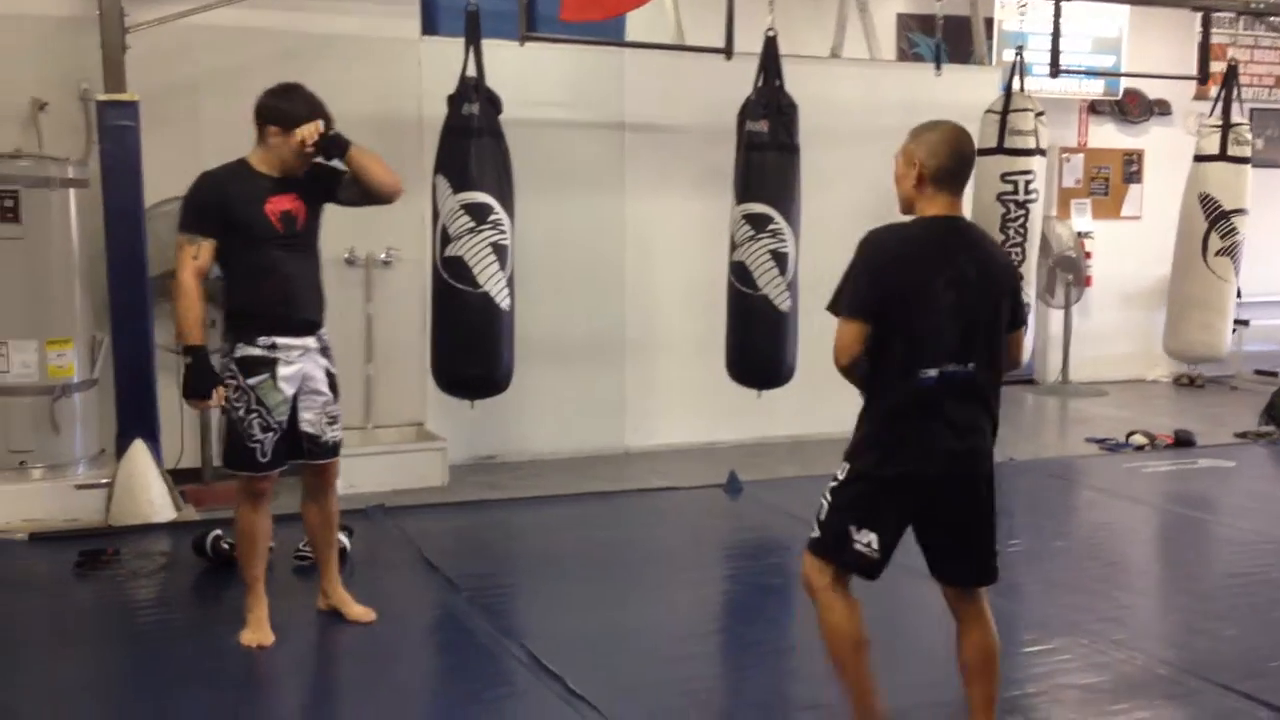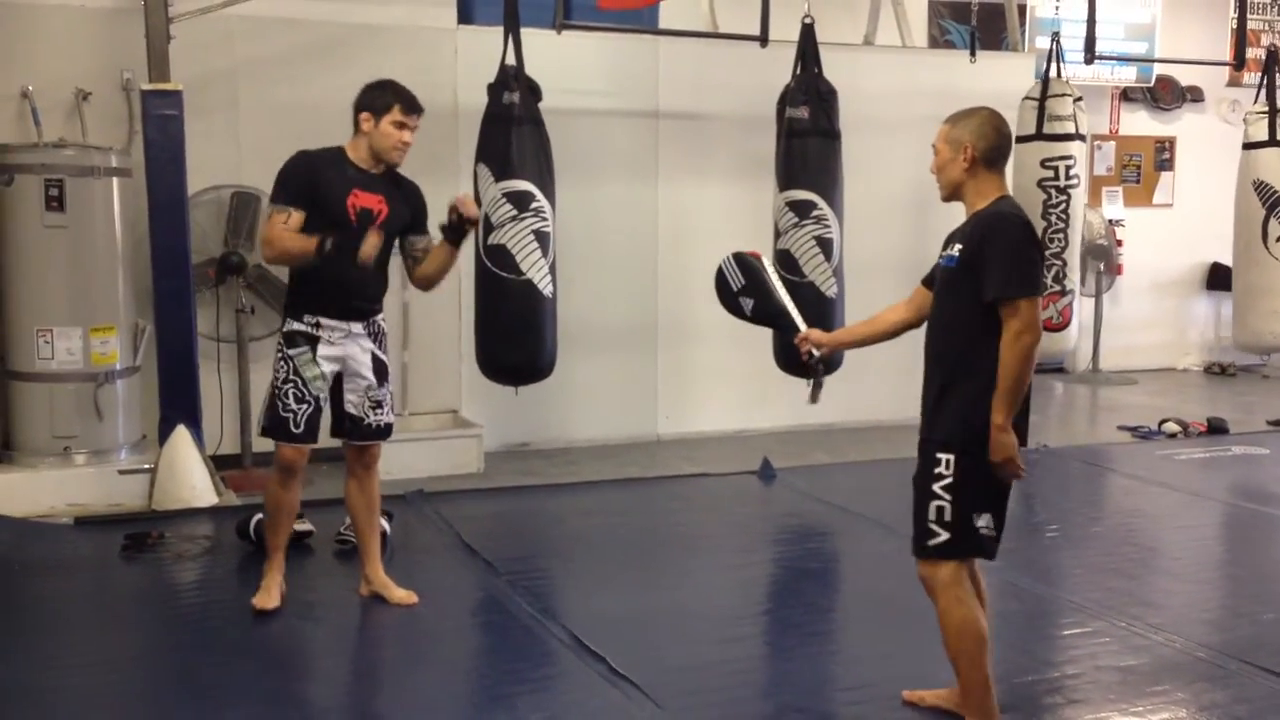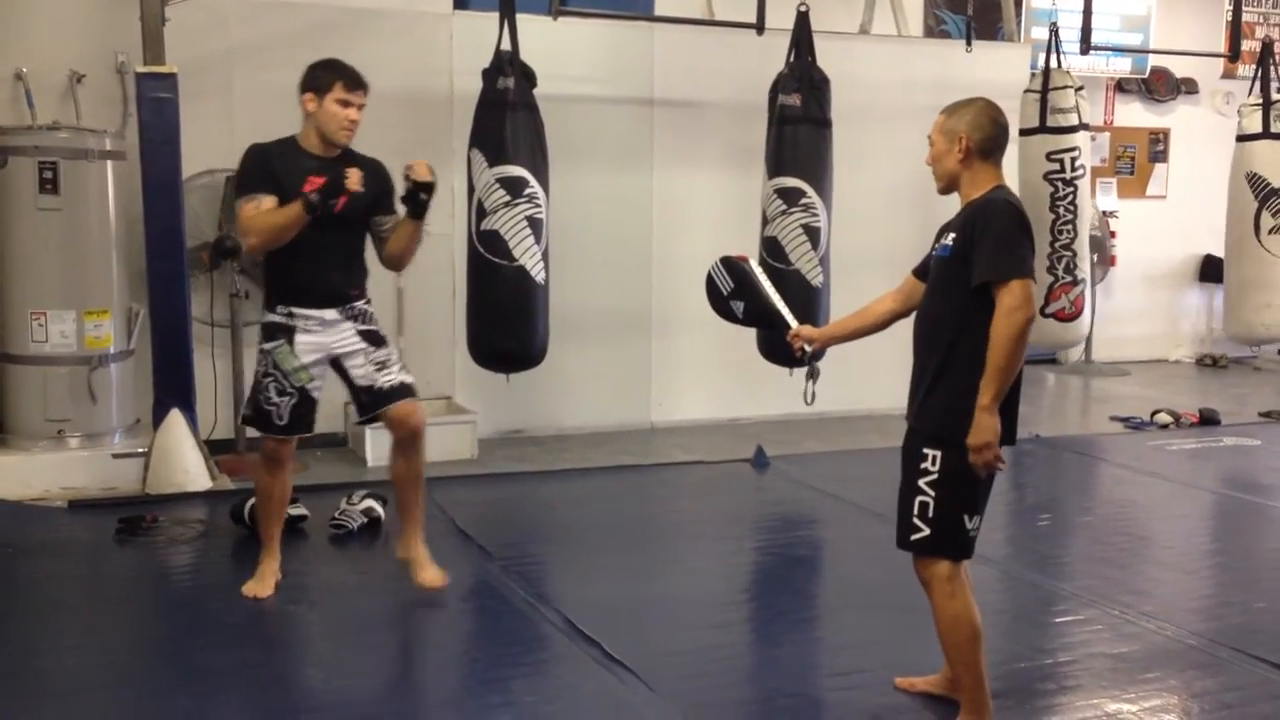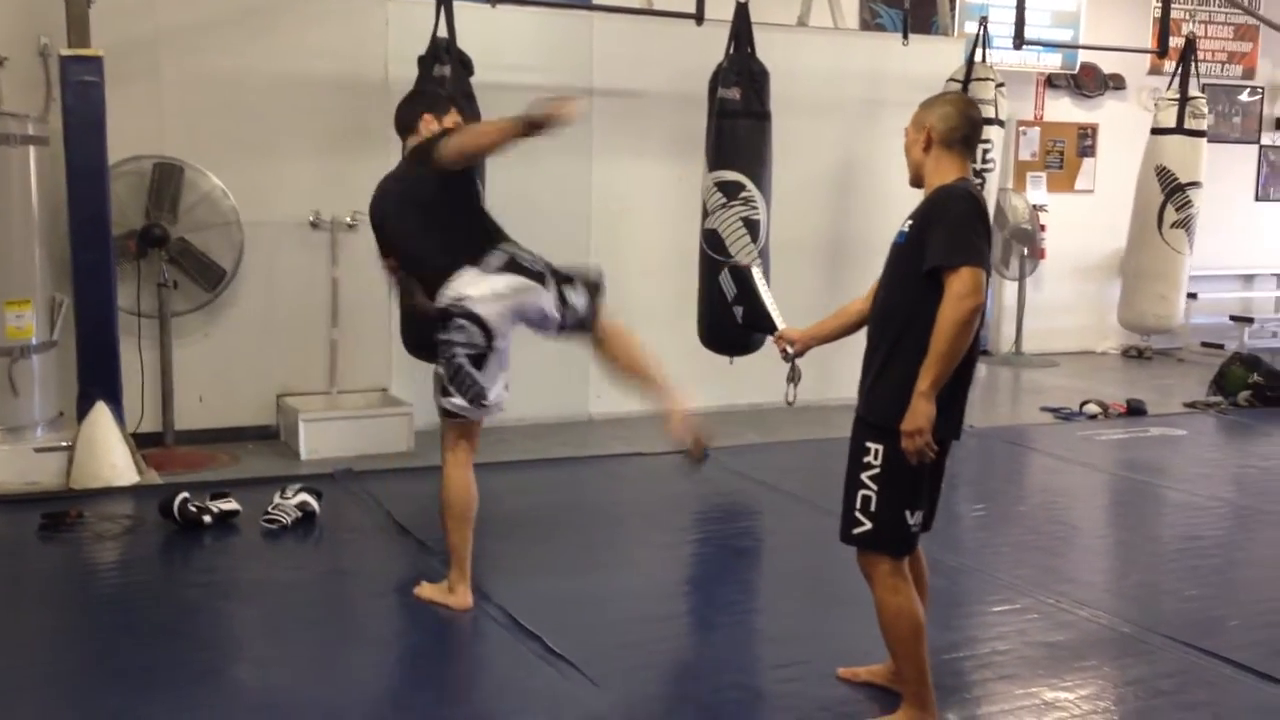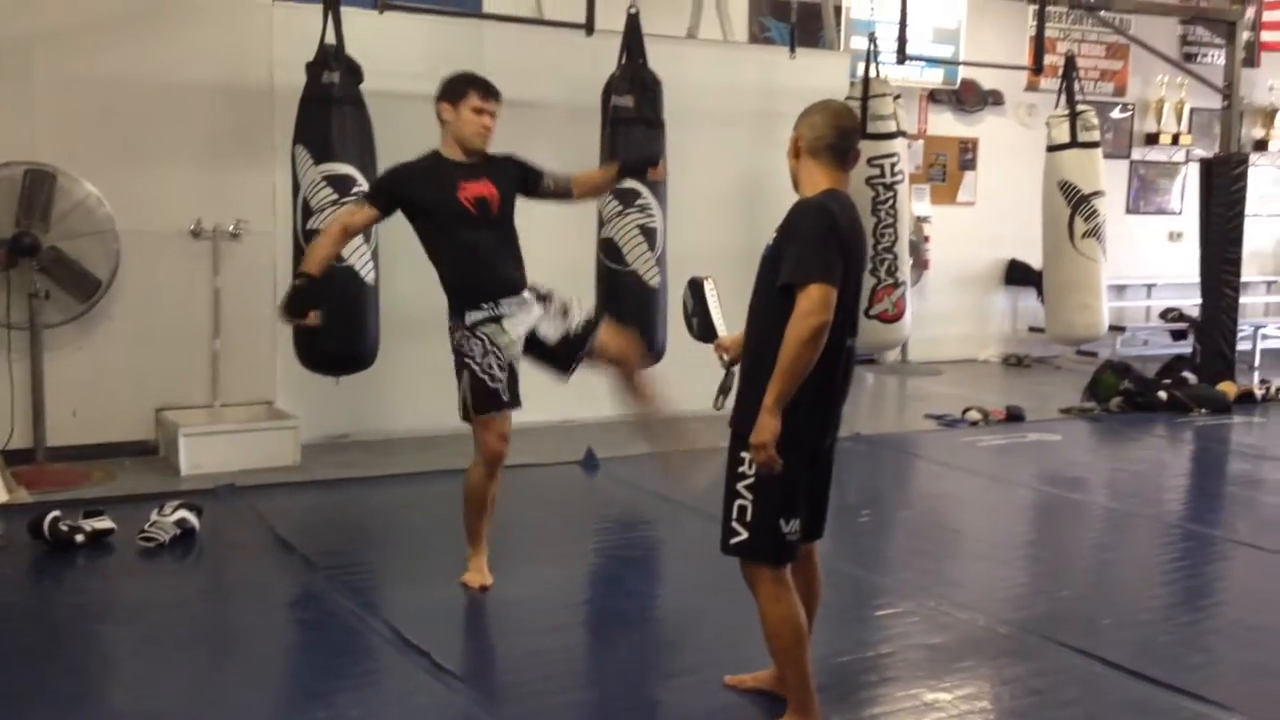
dt=1s
person 1, frame 1
left shoulder: (886, 246)
right shoulder: (996, 259)
left elbow: (848, 354)
right elbow: (1010, 356)
left hip: (889, 451)
right hip: (967, 454)
left knee: (825, 573)
right knee: (967, 596)
person 1, frame 2
left shoulder: (1004, 226)
right shoulder: (970, 231)
left elbow: (1022, 328)
right elbow: (911, 310)
left wrist: (1001, 424)
right wrist: (832, 340)
left hip: (972, 433)
right hip: (951, 427)
left knee: (943, 568)
right knee: (956, 563)
person 1, frame 3
left shoulder: (996, 214)
right shoulder: (962, 222)
left elbow: (1017, 309)
right elbow: (901, 300)
left wrist: (988, 409)
right wrist: (823, 335)
left hip: (963, 425)
right hip: (939, 418)
left knee: (937, 562)
right knee: (943, 555)
person 1, frame 4
left shoulder: (954, 204)
right shoulder: (938, 208)
left elbow: (967, 297)
right elbow: (882, 299)
left wrist: (925, 396)
right wrist: (808, 336)
left hip: (905, 414)
right hip: (894, 408)
left knee: (880, 555)
right knee: (902, 546)
right ankle: (902, 667)
person 1, frame 5
left shoulder: (812, 215)
right shoulder: (839, 216)
left elbow: (814, 316)
left wrist: (770, 410)
right wrist: (741, 344)
left hip: (781, 421)
right hip: (811, 418)
left knee: (763, 563)
right knee: (795, 550)
person 2, frame 1
left shoulder: (312, 179)
right shoulder: (218, 188)
left elbow: (389, 189)
right elbow: (189, 277)
left wrist: (339, 146)
right wrist: (196, 358)
left hip: (313, 347)
right hip: (256, 353)
left knee: (323, 474)
right knee: (257, 483)
left ankle: (331, 587)
right ankle: (256, 607)
person 2, frame 2
left shoulder: (405, 195)
right shoulder: (308, 168)
left elbow: (423, 276)
right elbow: (273, 246)
left wrist: (455, 236)
right wrist: (334, 248)
left hip: (367, 333)
right hip: (309, 330)
left knee: (365, 456)
right knee: (290, 458)
left ankle: (373, 572)
right ankle: (274, 571)
person 2, frame 3
left shoulder: (370, 173)
right shoulder: (266, 160)
left elbow: (394, 256)
right elbow: (254, 236)
left wrist: (416, 207)
right wrist: (321, 197)
left hip: (352, 317)
right hip: (290, 323)
left knee: (409, 420)
right knee: (277, 447)
left ankle: (412, 544)
right ankle: (269, 561)
person 2, frame 4
left shoulder: (385, 199)
right shoulder: (445, 150)
left elbow: (414, 286)
right elbow: (463, 146)
right wrist: (529, 119)
left hip: (461, 311)
right hip: (510, 275)
left knee: (460, 444)
right knee: (599, 321)
left ankle: (458, 584)
right ankle: (673, 409)
person 2, frame 5
left shoulder: (505, 169)
right shoulder: (413, 177)
left elbow: (570, 186)
right elbow: (344, 225)
left wrist: (625, 169)
right wrist: (306, 283)
left hip: (526, 303)
right hip: (481, 324)
left knee: (626, 348)
right knee: (493, 442)
left ankle: (654, 420)
right ankle: (475, 554)
